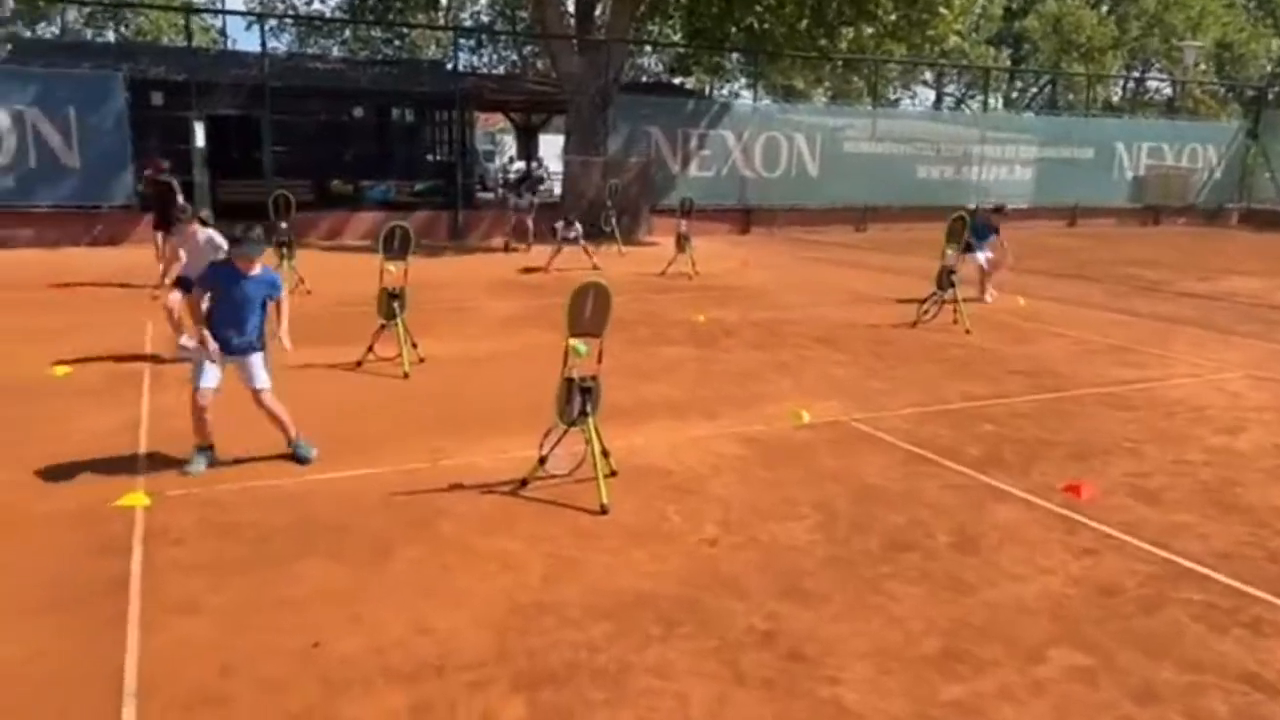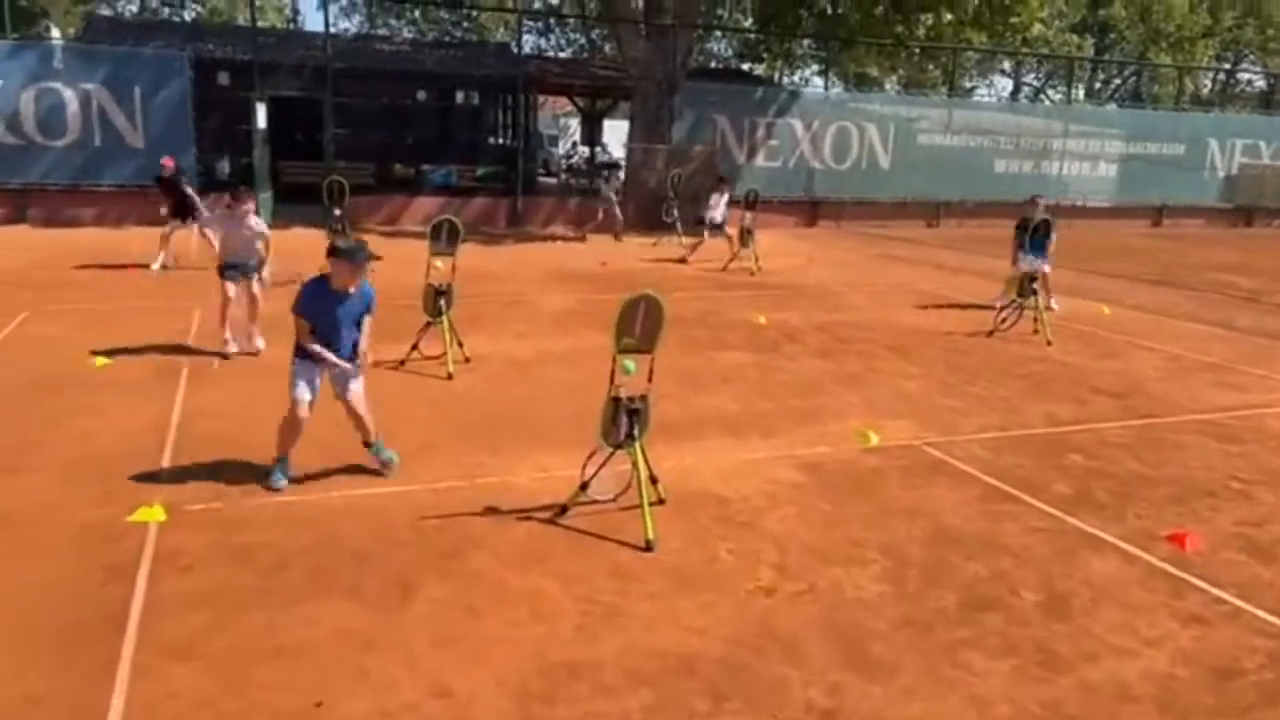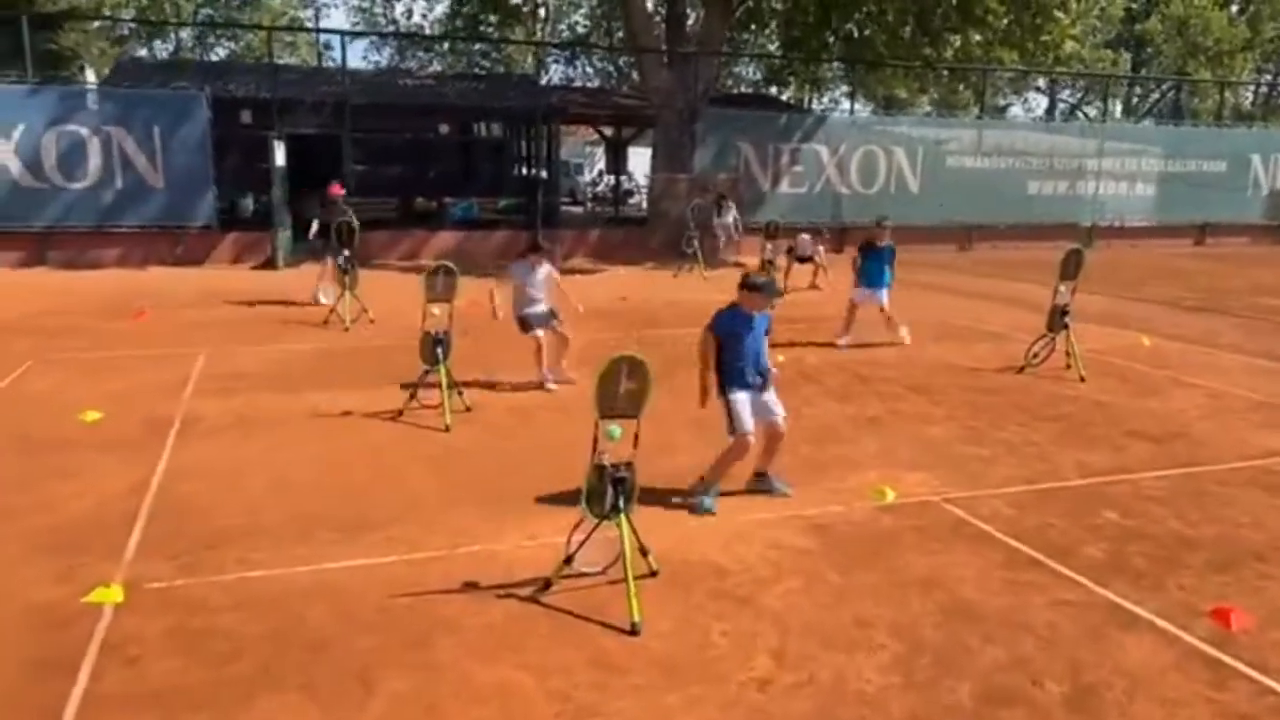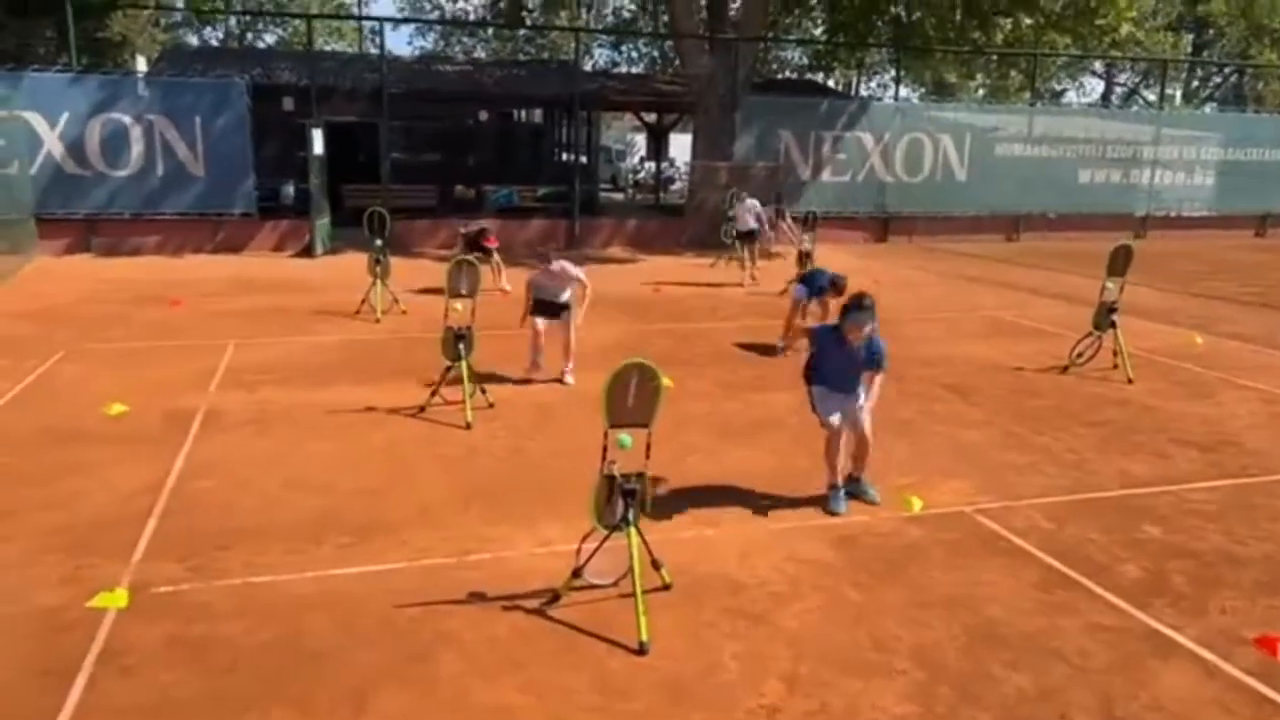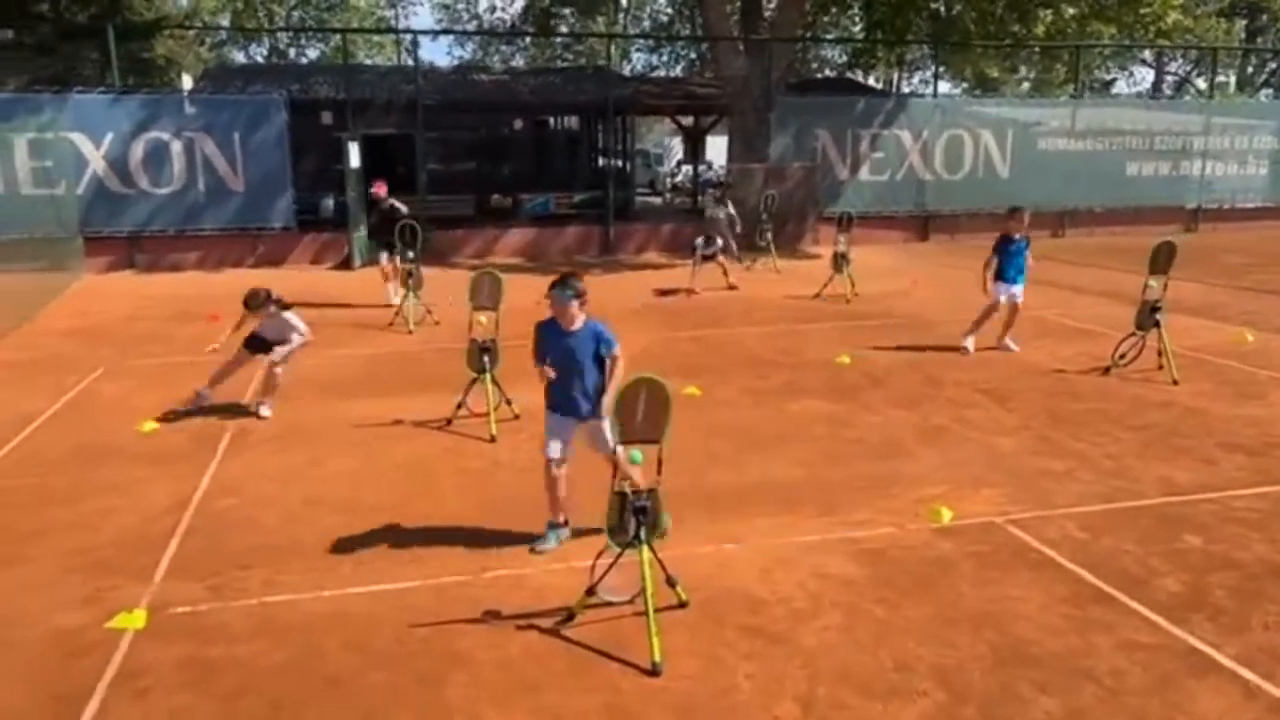
dt=1s
person 1, frame 1
left shoulder: (269, 278)
right shoulder: (217, 270)
left elbow: (282, 300)
right elbow: (194, 299)
left wrist: (282, 330)
right wrist: (204, 333)
left hip: (251, 347)
right hip: (215, 345)
left knee: (264, 400)
right knee: (201, 400)
left ankle: (295, 442)
right ankle: (204, 450)
person 1, frame 2
left shoulder: (365, 292)
right shoulder: (311, 291)
right elbow: (302, 335)
left wrist: (363, 345)
right wrist: (332, 360)
left hip: (347, 359)
right hip: (310, 358)
left knee: (358, 409)
right knee: (298, 414)
left ankle: (374, 445)
right ankle: (281, 462)
person 1, frame 3
left shoulder: (765, 317)
right shoulder: (724, 318)
right elbow: (706, 350)
left wrist: (768, 367)
right wrist: (706, 384)
left hip: (761, 385)
right hip: (735, 387)
left knee: (778, 430)
right knee: (746, 442)
left ankle: (761, 476)
right ankle: (704, 488)
person 1, frame 4
left shoulder: (876, 345)
right shoulder: (827, 335)
left elbow: (876, 377)
left wrist: (868, 406)
left hip: (852, 390)
right hip: (822, 387)
left knee: (864, 438)
right knee: (836, 432)
left ankle: (855, 481)
right ankle: (835, 489)
person 1, frame 5
left shoulder: (597, 331)
right shoulder: (545, 330)
left elbow: (617, 359)
right elbow: (539, 358)
left wrist: (608, 396)
right wrist: (542, 371)
left hip: (596, 410)
right hip: (559, 412)
left knee: (618, 462)
right knee: (553, 470)
right ankle: (558, 525)
